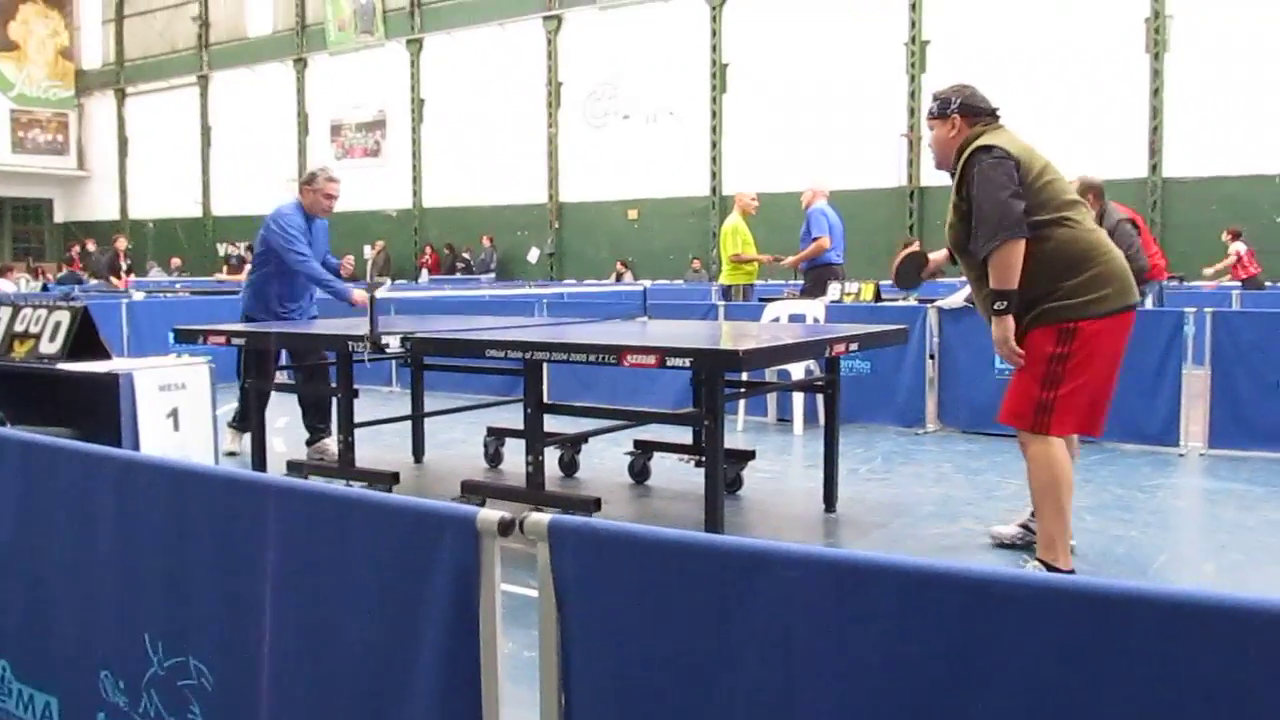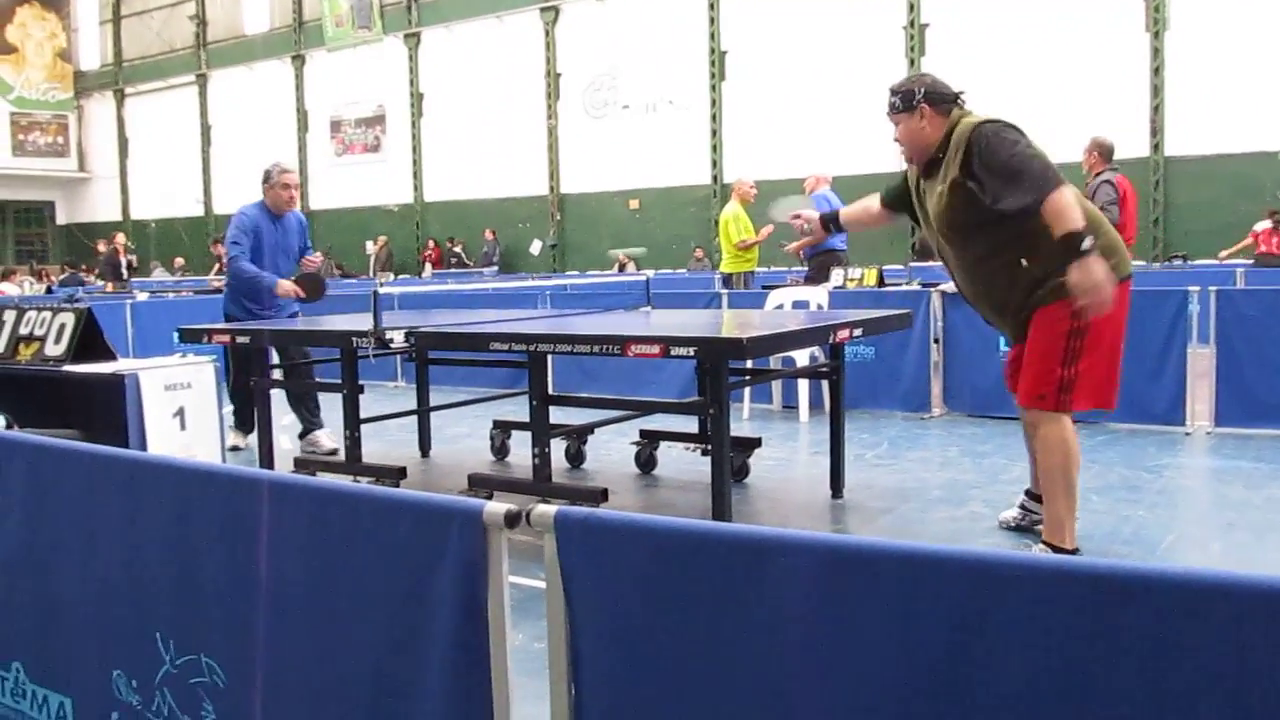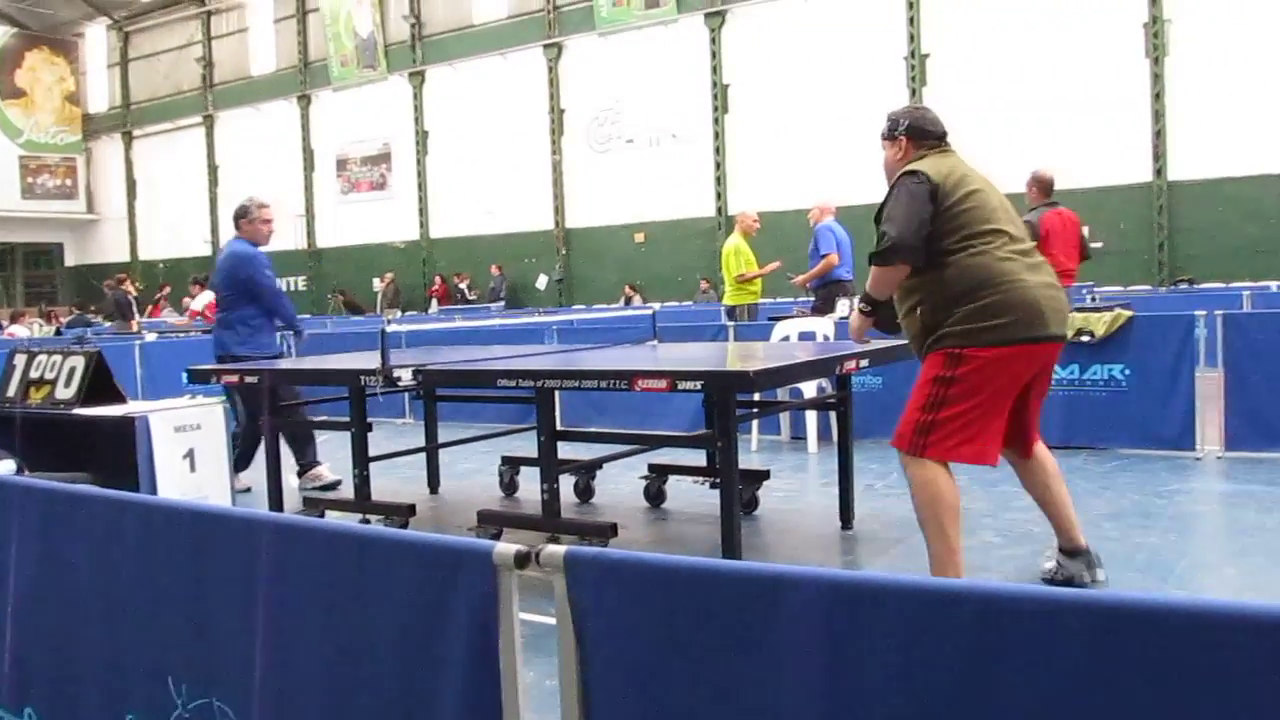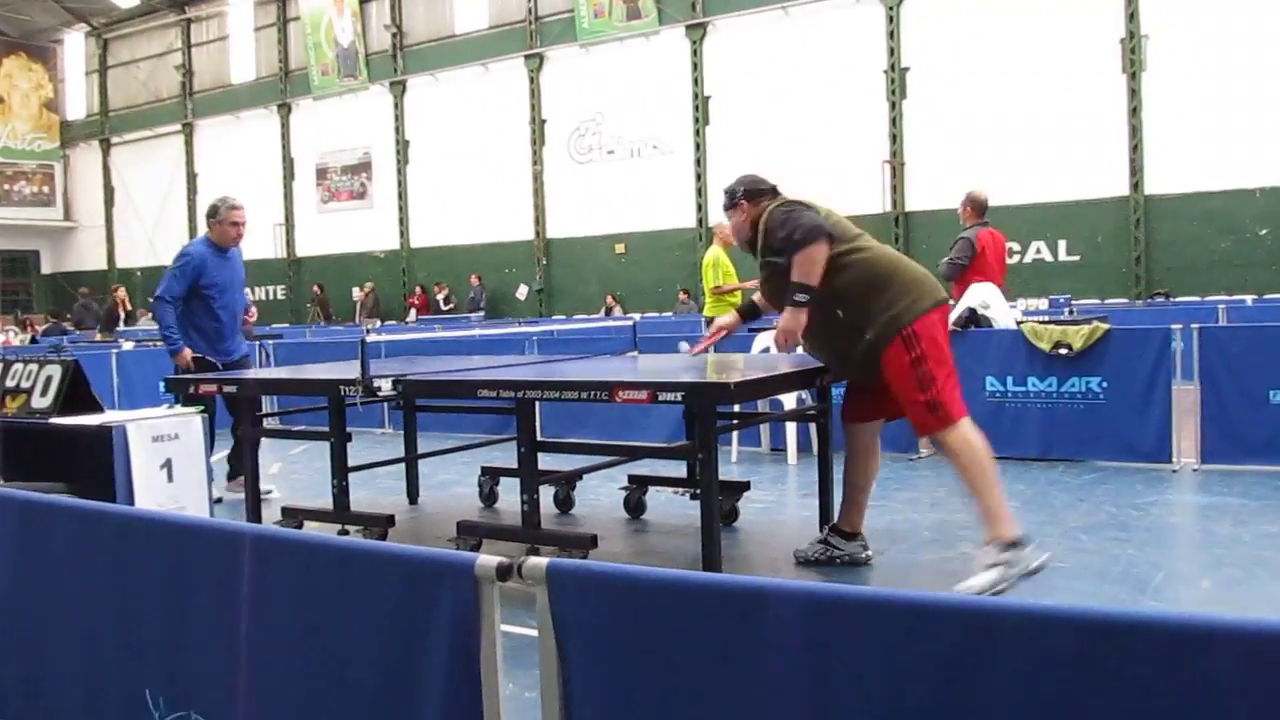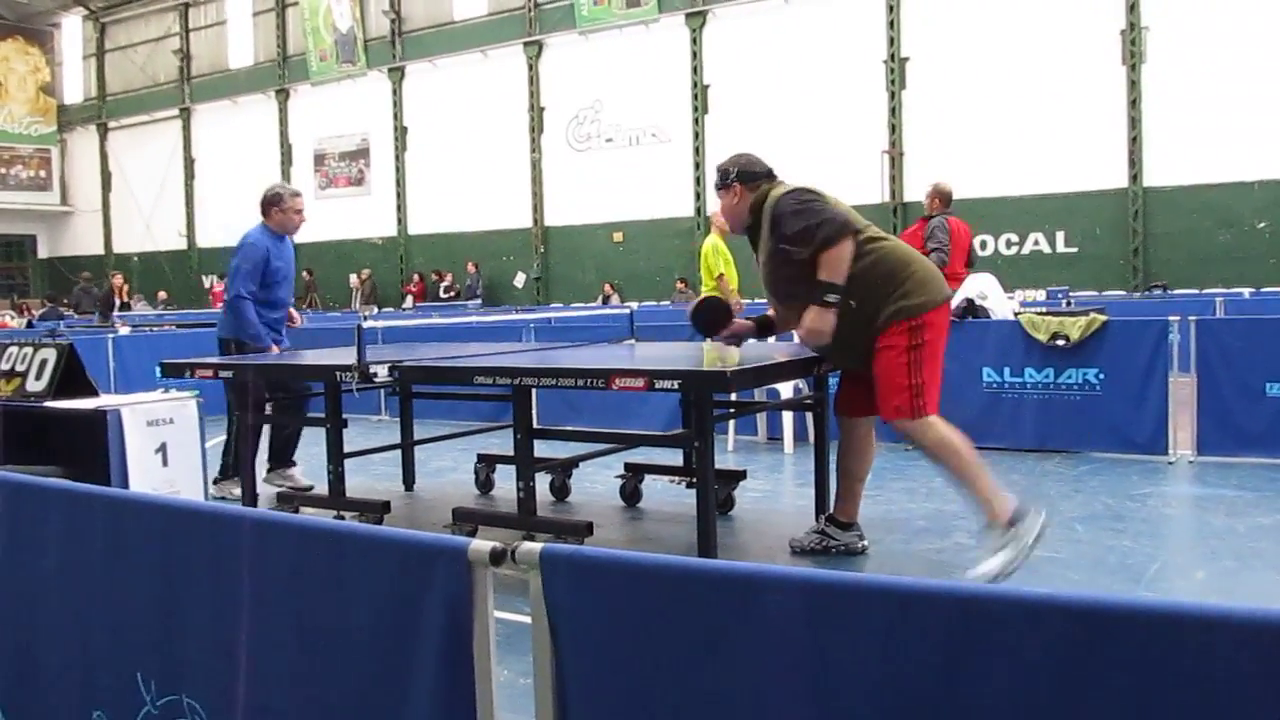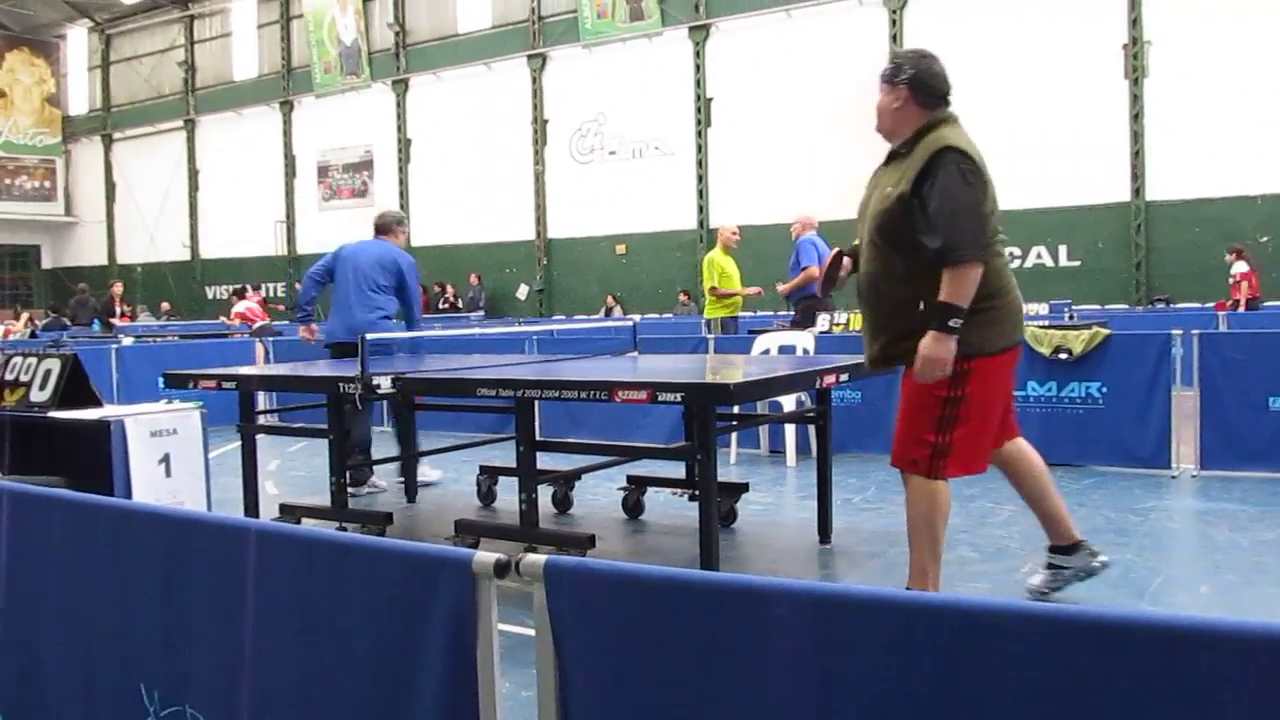
dt=0.7s
person 1, frame 1
left shoulder: (985, 158)
right shoulder: (993, 153)
left elbow: (1006, 237)
left wrist: (1001, 312)
right wrist: (947, 255)
left hip: (1076, 304)
right hip: (1086, 298)
left knee: (1036, 428)
right knee: (1053, 422)
left ankle: (1055, 566)
right ankle: (1047, 524)
person 1, frame 2
left shoulder: (982, 138)
right shoulder: (928, 170)
left elbow: (1048, 188)
right elbow: (887, 204)
left wrist: (1083, 252)
right wrist: (828, 222)
left hip: (1071, 282)
right hip: (1040, 287)
left knee: (1044, 406)
right knee: (1030, 396)
left ankle: (1060, 547)
right ankle: (1041, 500)
person 1, frame 3
left shoulder: (913, 178)
right shoulder: (965, 177)
left elbow: (897, 253)
left wrist: (867, 308)
left hip: (984, 330)
right hip: (1035, 321)
left knee: (921, 452)
right knee: (1021, 442)
left ankle: (950, 585)
right ankle: (1077, 555)
person 1, frame 4
left shoulder: (778, 216)
right shoulder: (780, 234)
left elbow: (810, 239)
right elbow: (773, 293)
left wrist: (795, 306)
right wrist: (737, 317)
left hip: (898, 318)
right hip: (872, 334)
left knee: (944, 422)
right knee: (858, 426)
left ankle: (1008, 545)
right ankle: (847, 537)
person 1, frame 5
left shoulder: (786, 204)
right shoulder: (768, 228)
left elbow: (837, 236)
right elbow: (792, 311)
left wrist: (824, 305)
right wrist: (751, 327)
left hip: (903, 309)
right hip: (863, 327)
left knee: (912, 420)
right knee: (854, 419)
left ankle: (1007, 516)
right ankle: (842, 526)
person 1, frame 6
left shoulder: (944, 156)
right shoulder: (911, 152)
left elbow: (966, 252)
left wrist: (944, 330)
right wrist: (857, 260)
left hip: (963, 336)
right hip: (968, 332)
left knee: (920, 463)
right knee: (998, 441)
left ankle: (922, 594)
right ankle: (1070, 549)
person 2, frame 1
left shoulder: (321, 223)
right shoulder: (285, 219)
right elbow: (302, 263)
left wrist: (338, 266)
right wrist: (346, 291)
left hip: (302, 312)
right hip: (262, 312)
left knee: (317, 376)
right knee: (257, 380)
left ankle: (319, 439)
right ankle: (238, 428)
person 2, frame 2
left shoulder: (298, 220)
right shoulder: (246, 218)
left elbow: (303, 252)
right elbow: (236, 262)
left wrist: (311, 261)
right wrist: (273, 283)
left hip: (284, 310)
right hip: (243, 311)
left knee: (300, 370)
right knee: (244, 377)
left ankle: (312, 432)
right ankle: (241, 428)
person 2, frame 3
left shoulder: (238, 252)
right shoulder: (247, 255)
left elbow: (227, 292)
right elbow: (276, 298)
right wrist: (296, 327)
left hip: (265, 349)
right hip: (241, 352)
left knee: (291, 407)
right knee: (252, 418)
left ankle: (309, 470)
right ankle: (229, 473)
person 2, frame 4
left shoulder: (233, 253)
right shoulder: (194, 255)
right elbow: (162, 301)
left wrist: (246, 305)
right wrist: (176, 345)
left hip: (235, 353)
right hip: (200, 357)
left knee: (250, 415)
left ankle: (238, 475)
person 2, frame 5
left shoulder: (284, 241)
right shoulder: (255, 244)
right elbow: (240, 298)
left wrist: (286, 307)
right wrist: (263, 344)
left hip: (271, 341)
right hip: (243, 341)
left knee: (296, 400)
right knee: (249, 413)
left ankle: (280, 466)
right ankle: (227, 479)
person 2, frame 6
left shoulder: (346, 250)
right shoulder: (402, 259)
left elbow: (313, 277)
right elbow: (412, 308)
left wrist: (305, 318)
left hip: (340, 337)
right hip: (378, 336)
left knee: (353, 407)
left ankle: (359, 475)
